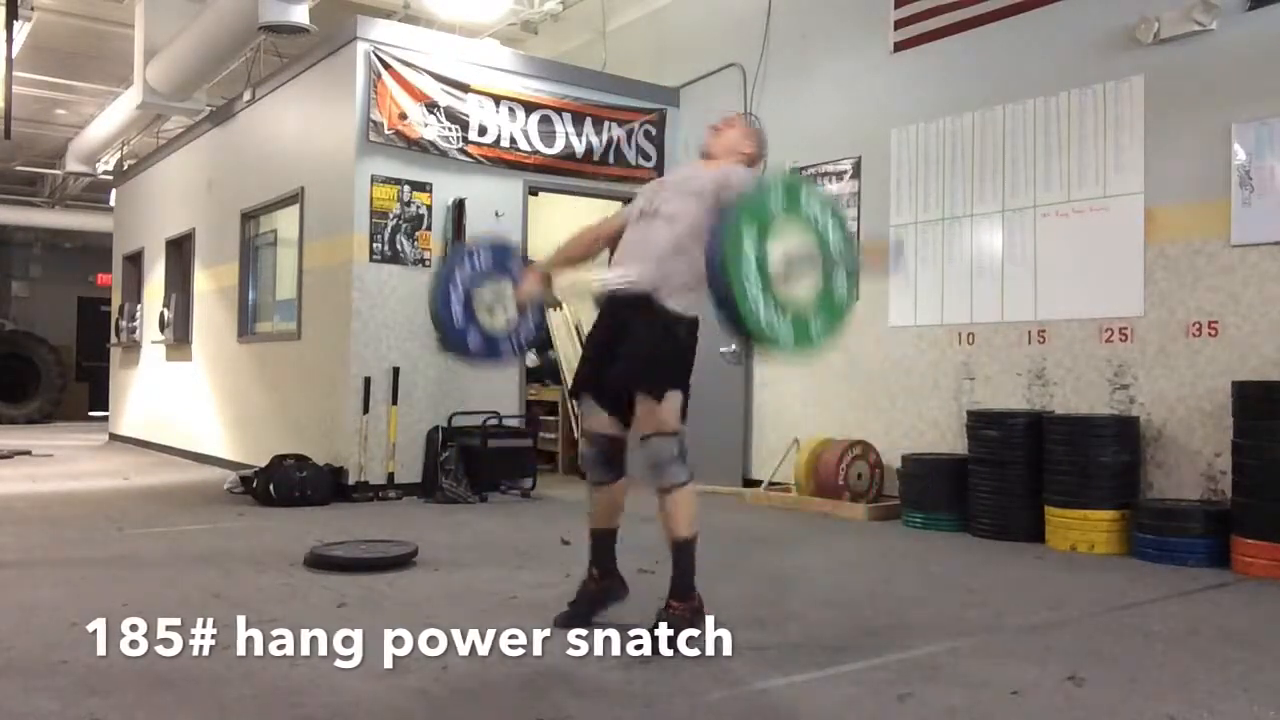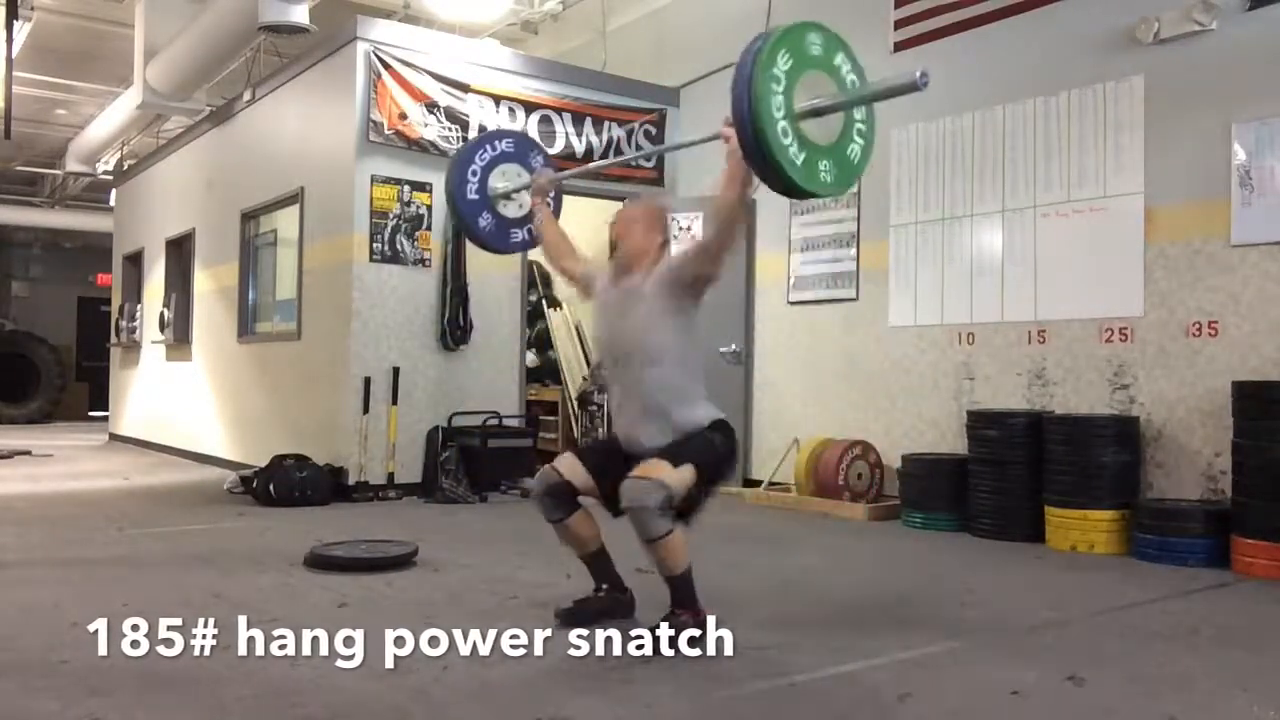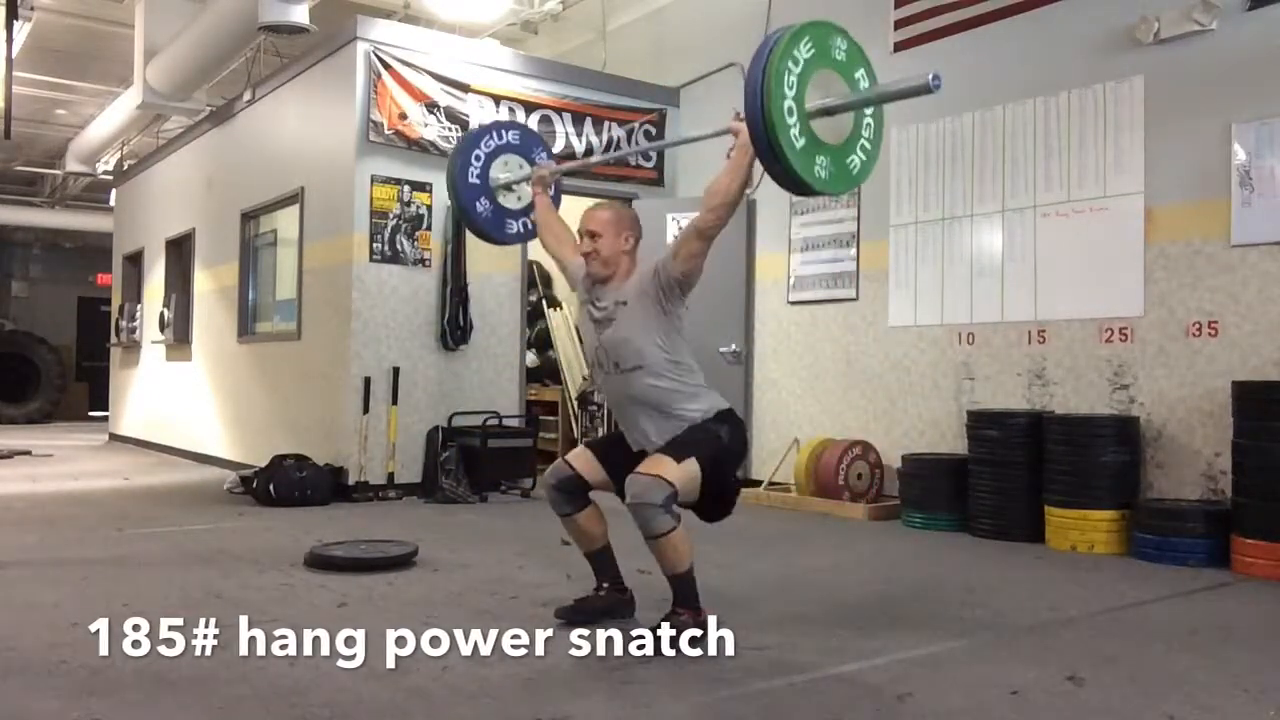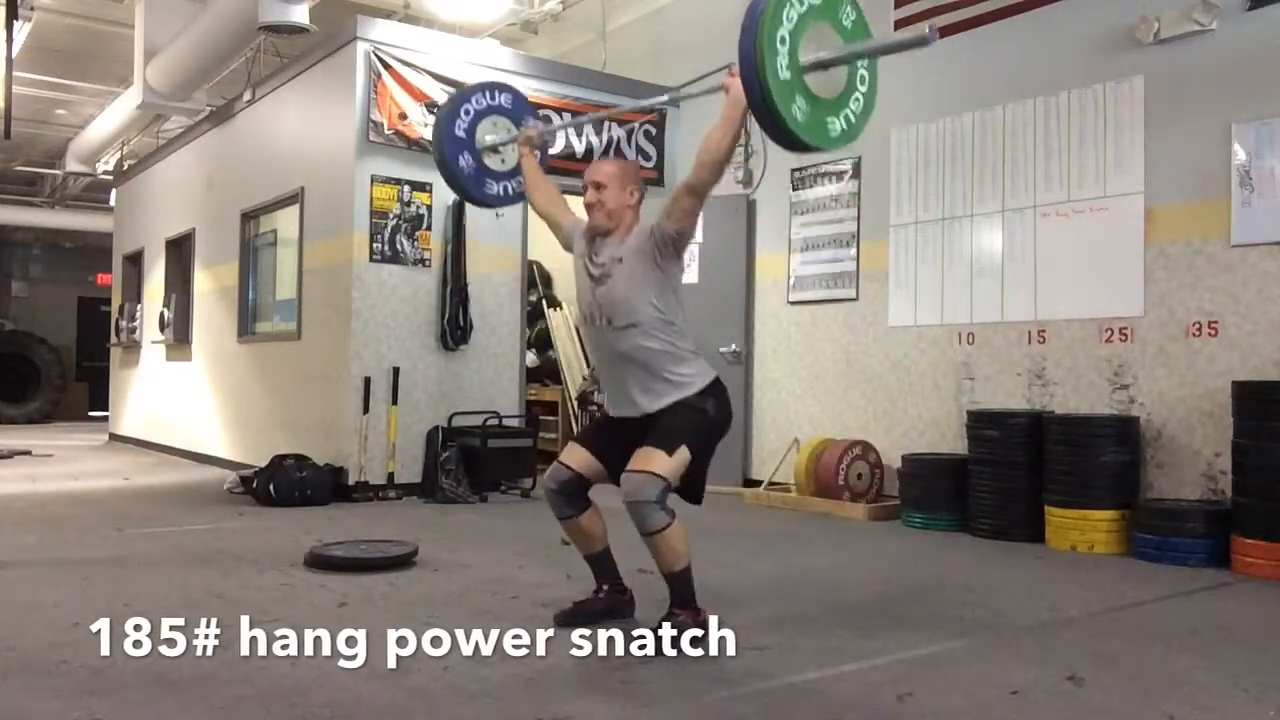
dt=0.3s
person 1, frame 1
left shoulder: (734, 182)
right shoulder: (664, 184)
right elbow: (602, 232)
right wrist: (542, 271)
left hip: (663, 315)
right hip: (617, 312)
left knee: (659, 451)
right knee: (598, 450)
left ankle: (684, 600)
right ankle: (603, 579)
person 1, frame 2
left shoulder: (672, 283)
right shoulder: (605, 284)
left elbow: (722, 235)
right elbow: (566, 257)
left wrist: (740, 158)
right wrist: (540, 199)
left hip: (698, 437)
right hip: (637, 438)
left knee: (642, 493)
right knee: (551, 484)
left ankle: (688, 612)
right ankle: (611, 590)
person 1, frame 3
left shoulder: (657, 287)
right shoulder: (586, 284)
left elbow: (710, 221)
right elbow: (555, 239)
left wrist: (745, 148)
right wrist: (540, 191)
left hip: (706, 428)
right hip: (641, 434)
left knee: (646, 491)
right knee: (562, 479)
left ankle: (690, 613)
right ankle: (613, 591)
person 1, frame 4
left shoulder: (654, 243)
right shoulder: (584, 243)
left elbow: (700, 179)
right elbow: (545, 201)
left wrist: (738, 101)
right wrist: (527, 153)
left hip: (689, 400)
right hip: (626, 408)
left knee: (642, 488)
right knee: (561, 482)
left ankle: (688, 613)
right ankle: (613, 591)
